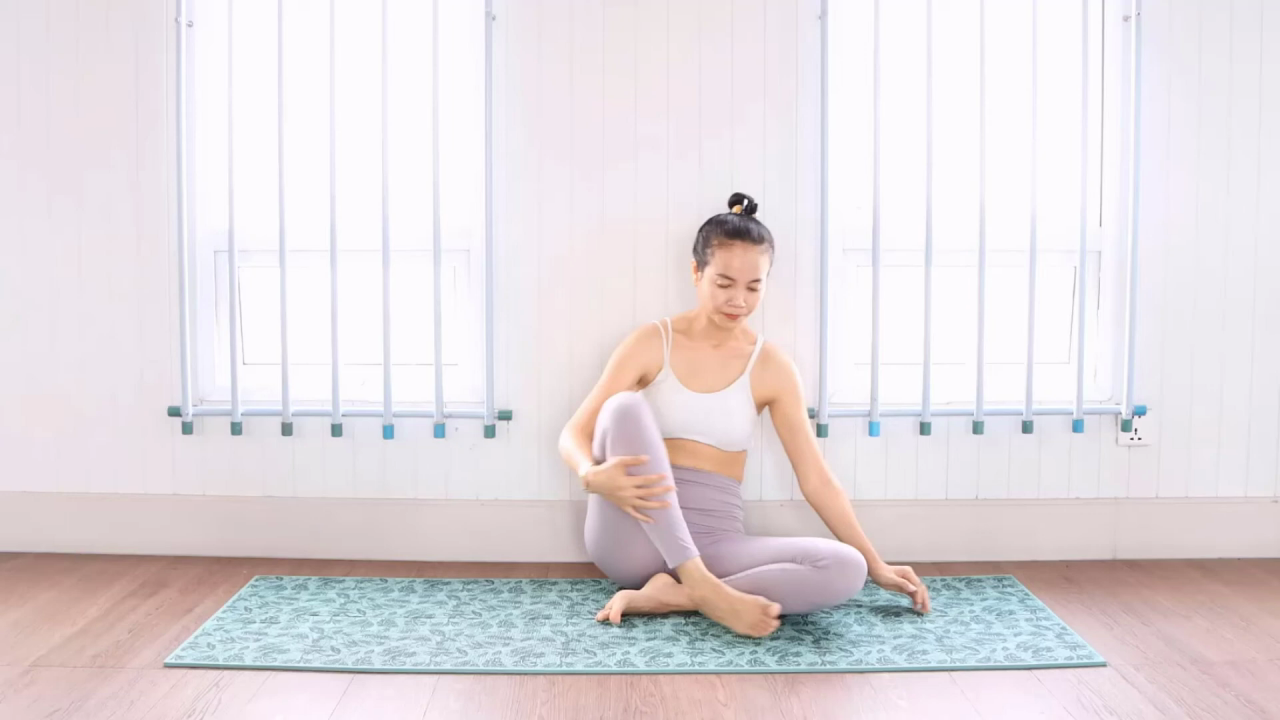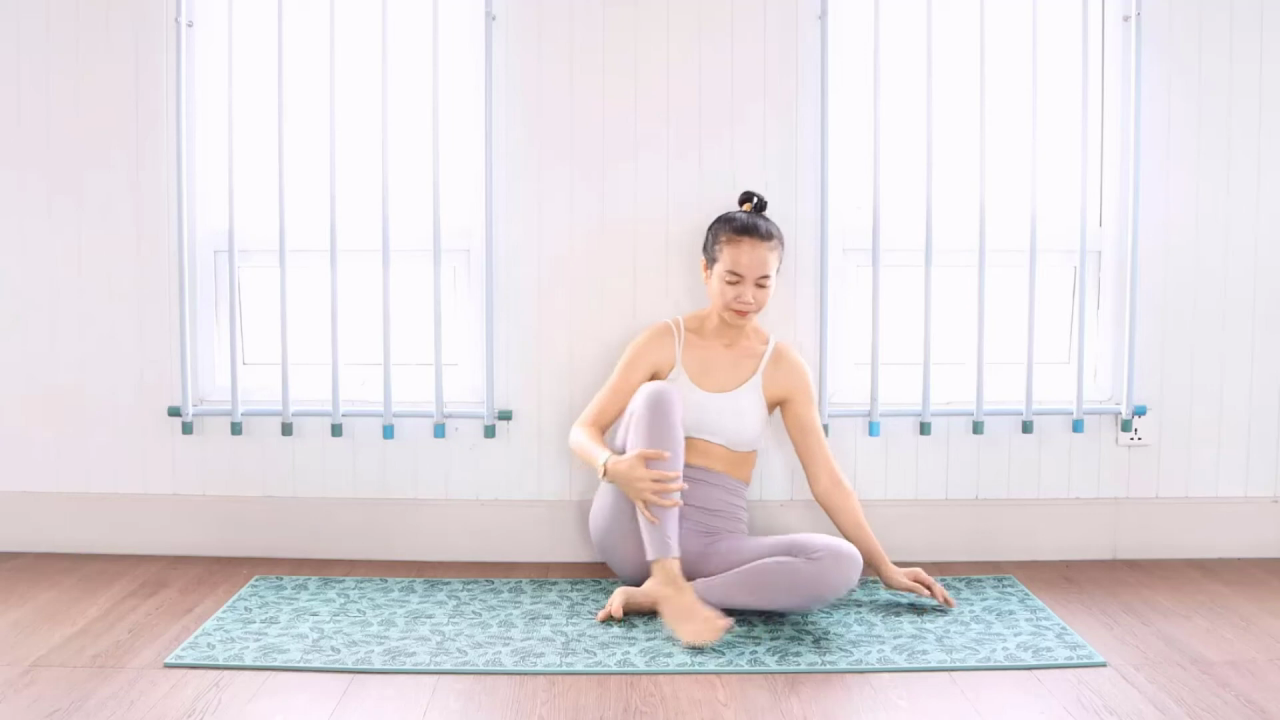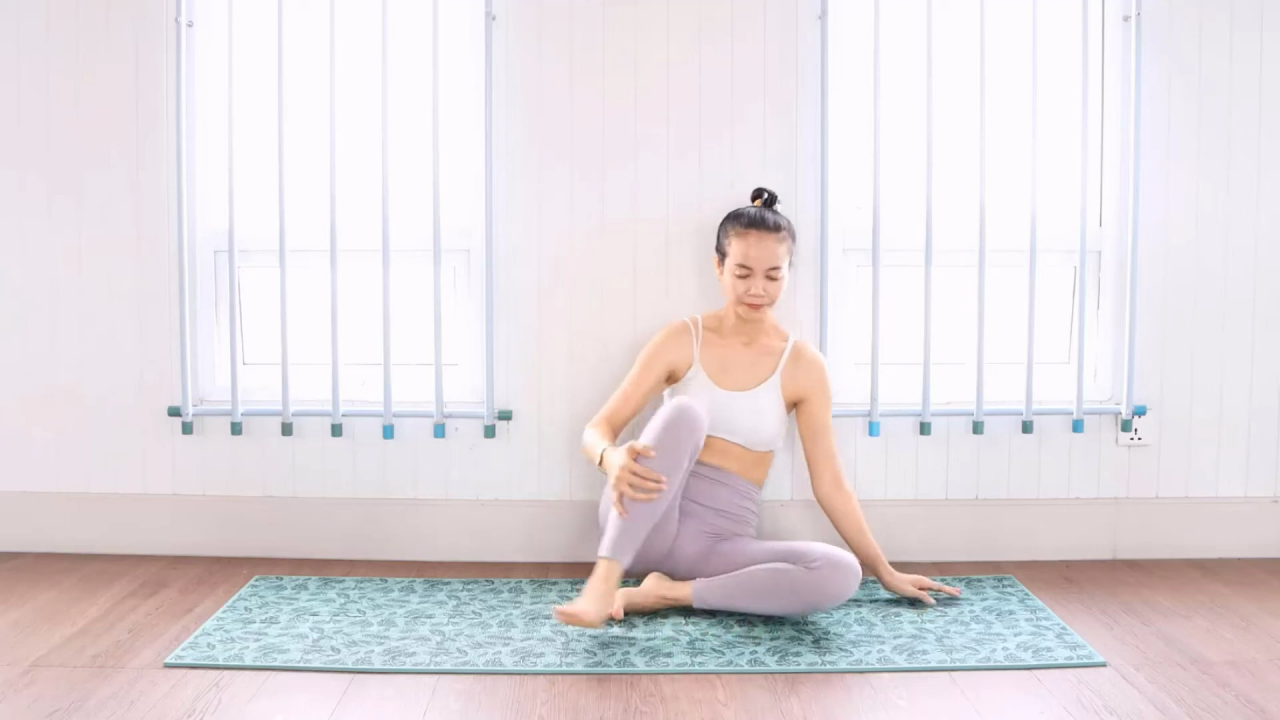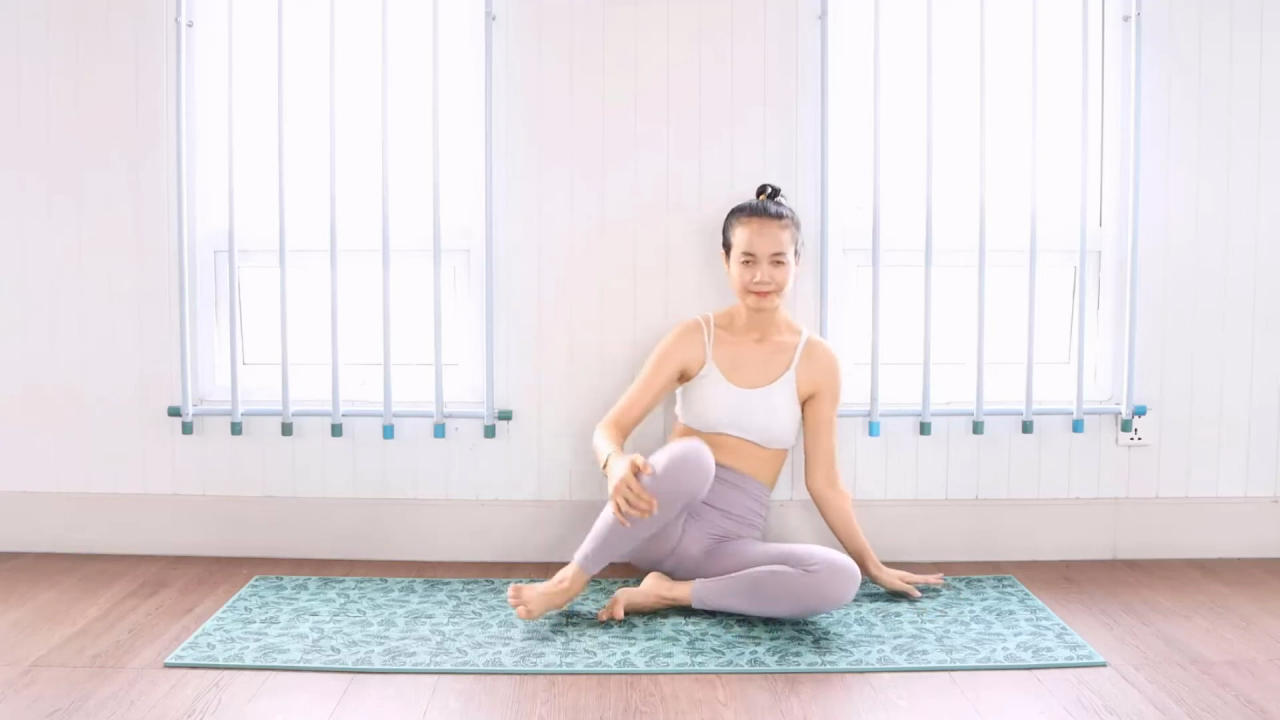
dt=0.2s
person 1, frame 1
left shoulder: (771, 367)
right shoulder: (650, 344)
left elbow: (816, 479)
right elbow: (572, 435)
left wrist: (875, 565)
right wrist: (595, 476)
left hip: (712, 541)
right hip: (630, 535)
left knee: (844, 571)
right knee: (625, 407)
left ankle: (673, 594)
right ankle: (702, 589)
person 1, frame 2
left shoulder: (784, 368)
right shoulder: (661, 342)
left elbow: (827, 481)
right elbow: (583, 430)
left wrist: (885, 568)
right wrist: (615, 466)
left hip: (714, 541)
right hip: (635, 525)
left knee: (843, 564)
right knee: (657, 398)
left ankle: (665, 591)
right ankle: (674, 589)
person 1, frame 3
left shoulder: (802, 365)
right shoulder: (680, 340)
left elbow: (831, 486)
right elbow: (597, 428)
left wrist: (886, 571)
right wrist: (612, 457)
left hip: (722, 541)
right hip: (663, 514)
left knee: (843, 574)
right knee: (684, 413)
left ankle: (674, 592)
right ankle: (605, 583)
person 1, frame 4
left shoulder: (817, 361)
right shoulder: (692, 339)
left elbow: (824, 482)
right elbow: (610, 427)
left wrist: (872, 566)
right wrist: (615, 464)
left hip: (729, 541)
right hip: (667, 515)
left knee: (840, 578)
right knee: (690, 456)
left ankle: (669, 593)
right ankle: (571, 580)
